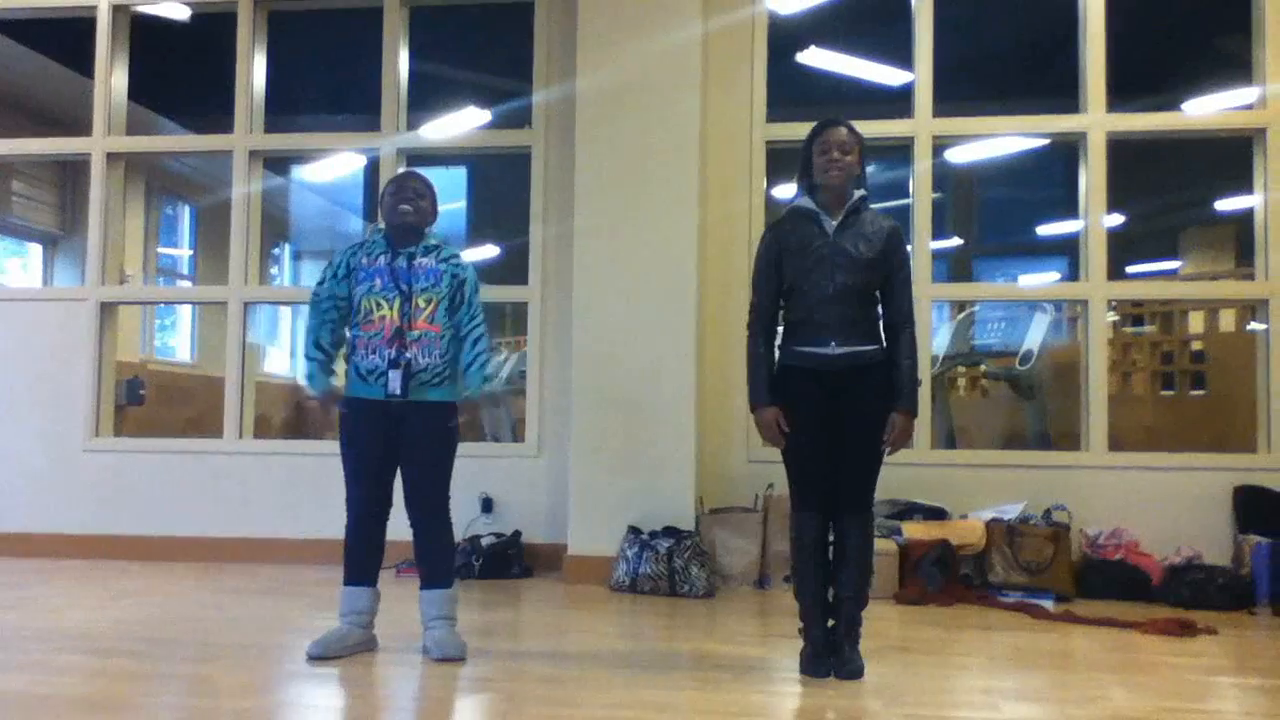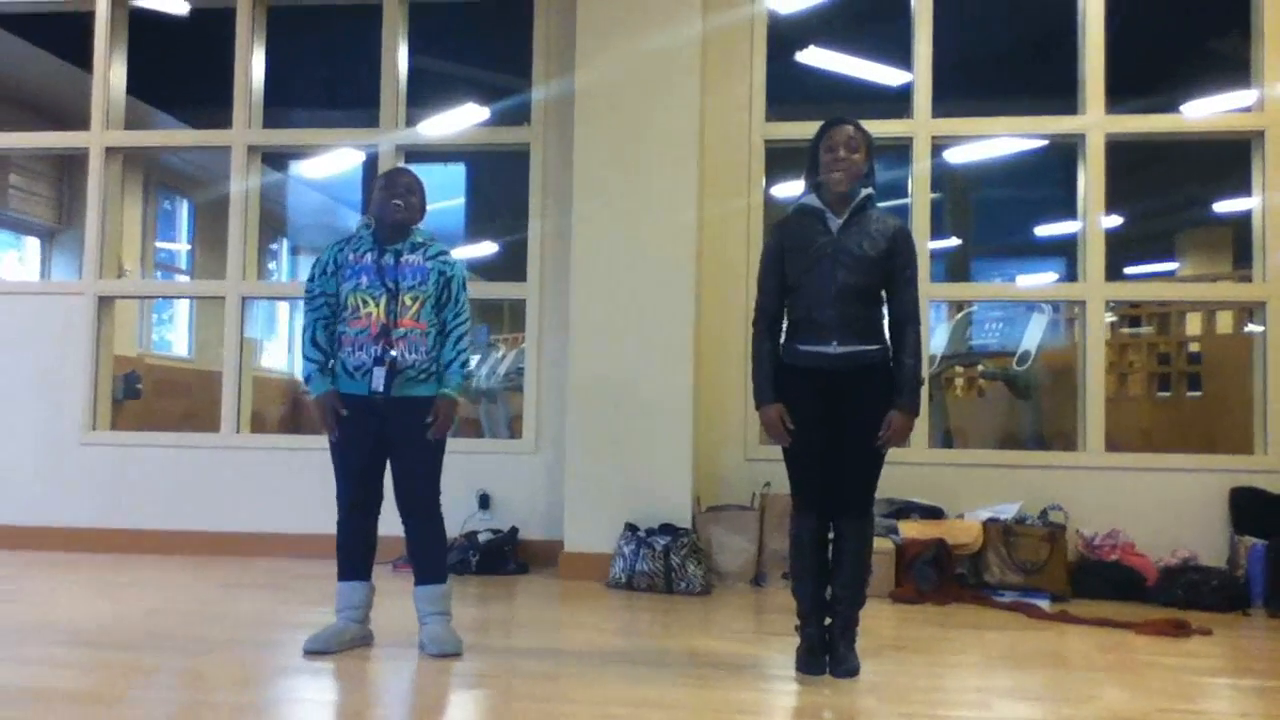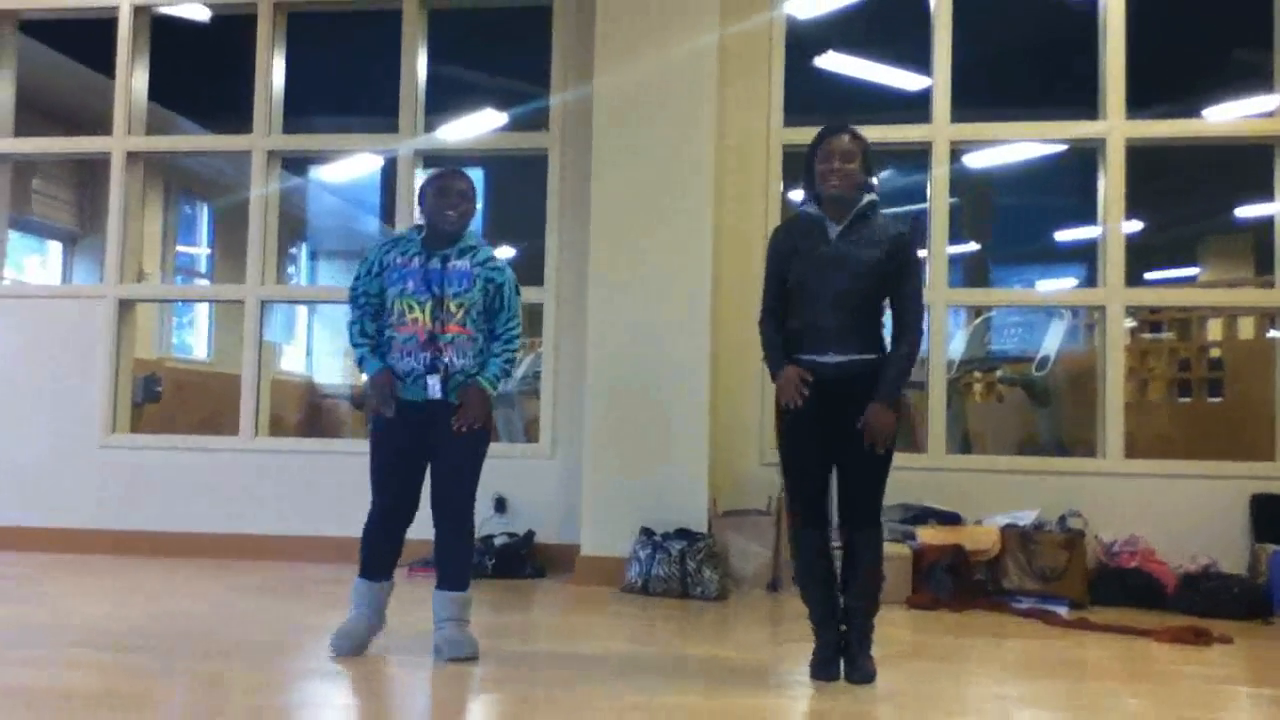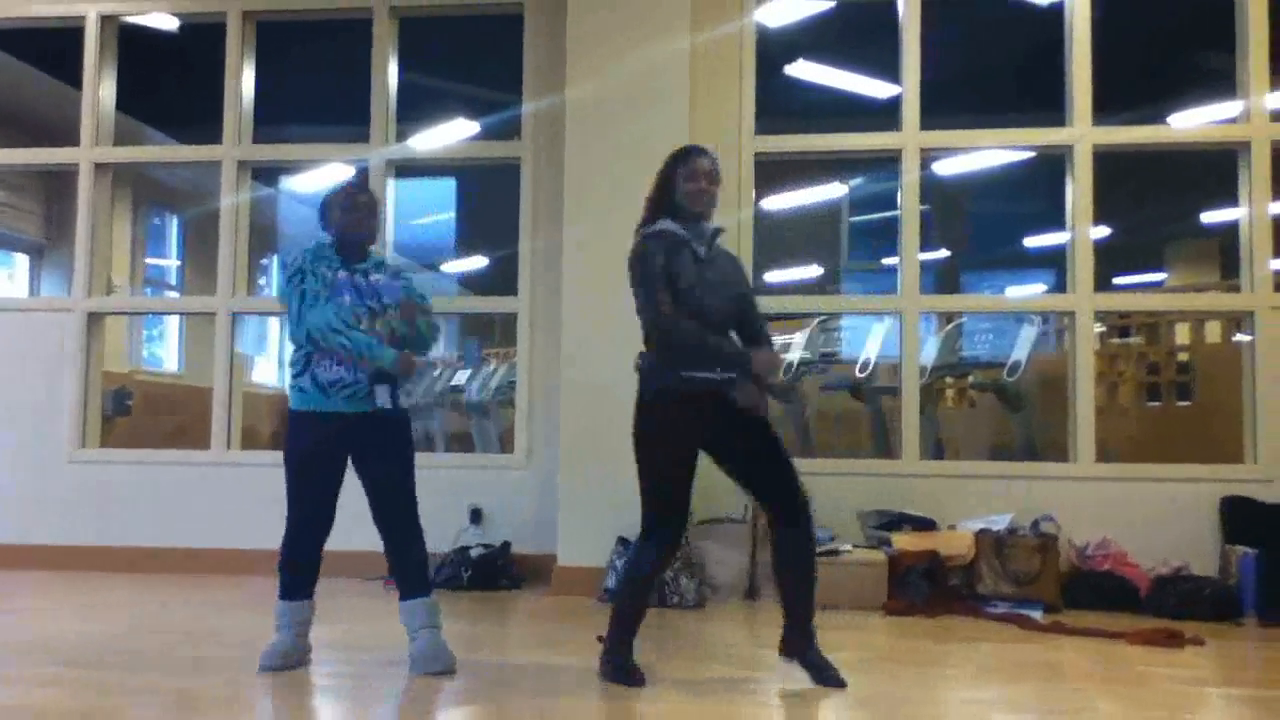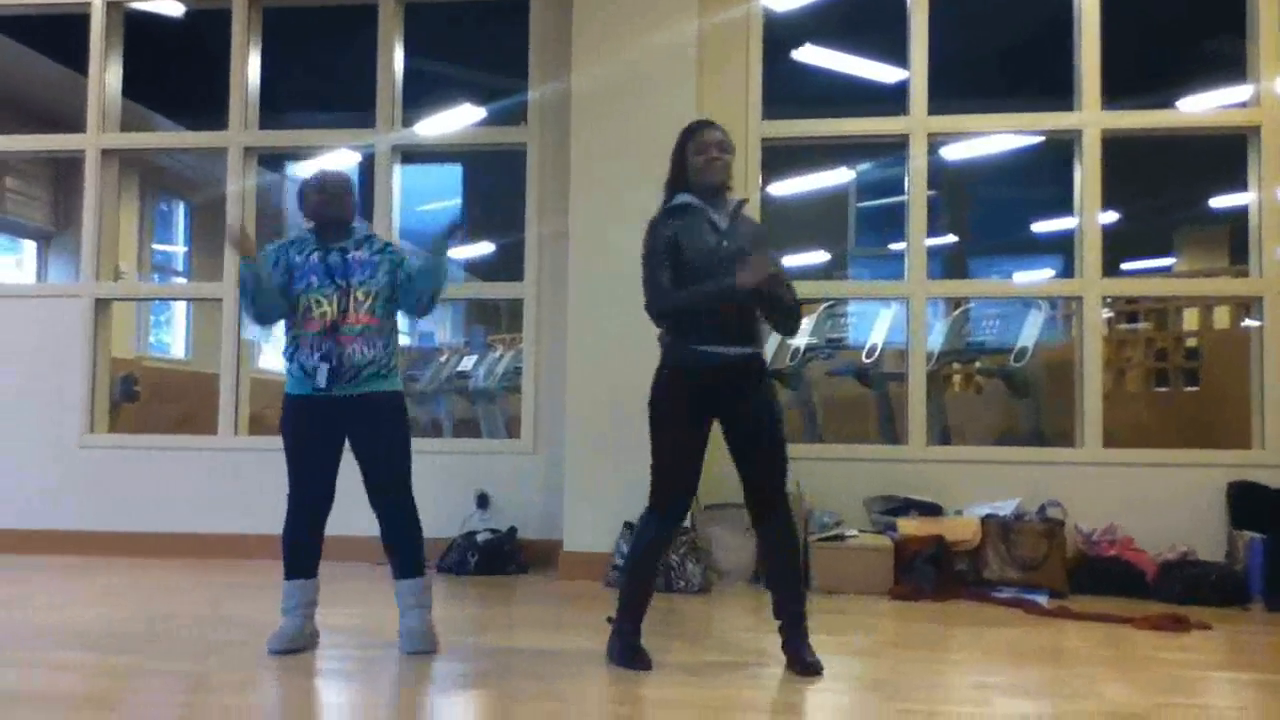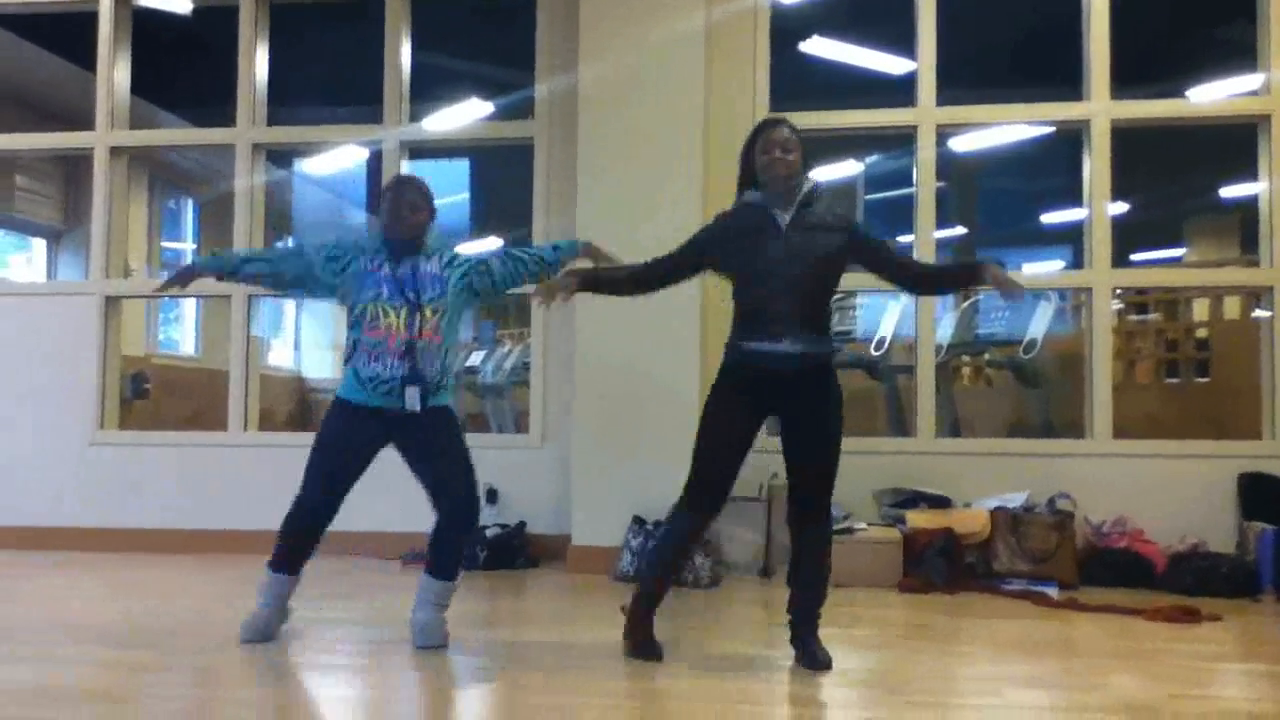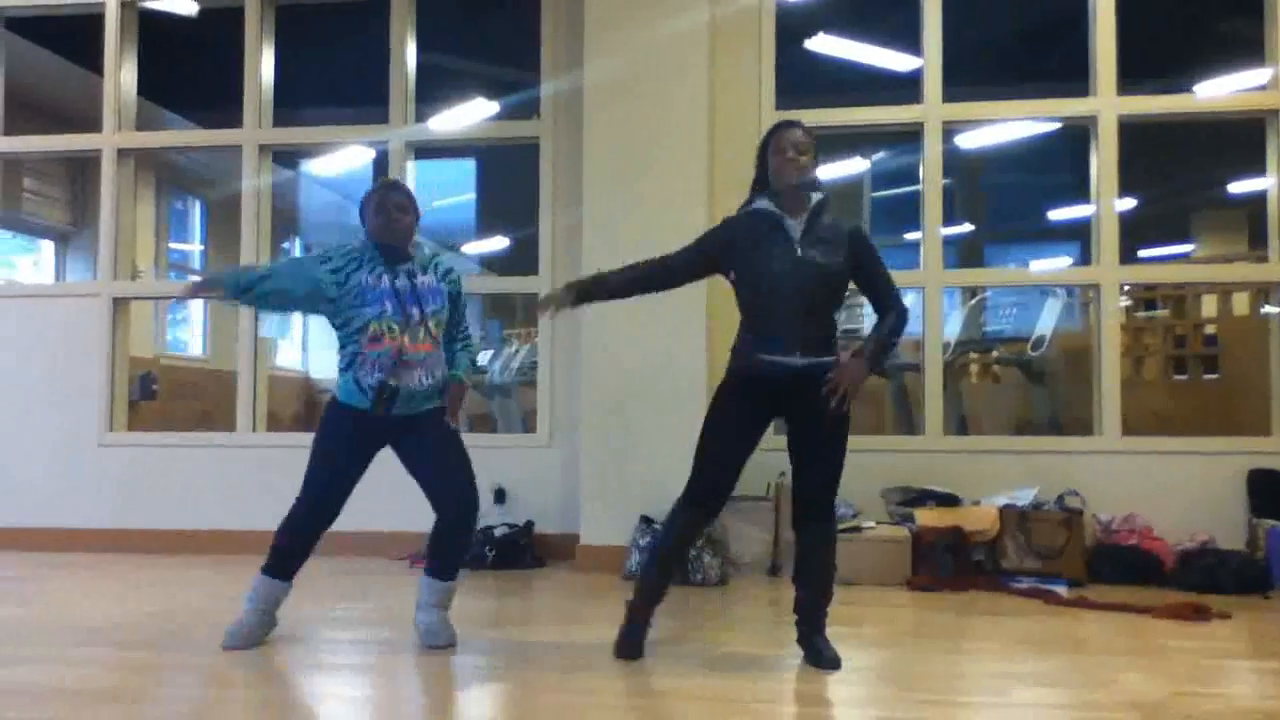
dt=0.7s
person 1, frame 1
left shoulder: (884, 232)
right shoulder: (782, 233)
left elbow: (901, 323)
right elbow: (761, 322)
left wrist: (905, 403)
right wrist: (761, 399)
left hip: (865, 381)
right hip: (801, 381)
left knee: (854, 510)
right knee: (809, 510)
left ankle: (847, 637)
right ankle: (815, 636)
person 1, frame 2
left shoulder: (890, 232)
right shoulder: (787, 230)
left elbow: (906, 322)
right elbow: (766, 319)
left wrist: (906, 401)
right wrist: (765, 395)
left hip: (866, 381)
right hip: (802, 380)
left knee: (854, 509)
right knee: (809, 508)
left ankle: (844, 635)
right ankle: (810, 633)
person 1, frame 3
left shoulder: (891, 238)
right shoulder: (789, 236)
left elbow: (908, 327)
right elbow: (773, 318)
left wrist: (888, 398)
right wrist: (780, 368)
left hip: (865, 388)
right hip: (805, 388)
left knee: (861, 518)
right knee: (806, 517)
left ankle: (857, 642)
right ankle: (827, 635)
person 1, frame 4
left shoulder: (724, 259)
right shoulder: (652, 251)
left elbow: (754, 334)
right elbow: (662, 330)
left wrist: (752, 381)
right wrist: (739, 357)
left hip: (726, 401)
right hip: (669, 403)
left knee: (791, 509)
right knee: (663, 530)
left ankle: (800, 640)
right ankle: (617, 647)
person 1, frame 5
left shoulder: (754, 230)
right shoulder: (669, 227)
left elbow: (790, 320)
right elbow: (660, 306)
left wrist: (770, 284)
right wrist: (733, 284)
left hip: (747, 377)
right hip: (686, 376)
left knee: (771, 504)
right knee: (668, 505)
left ankle: (795, 636)
right ankle: (625, 630)
person 1, frame 6
left shoulder: (838, 227)
right shoulder: (731, 227)
left elbow: (913, 277)
right elbow: (658, 273)
left wrist: (979, 271)
right wrist: (581, 279)
left hip: (811, 379)
right hip: (744, 374)
left knee: (811, 507)
right knee: (701, 497)
left ankle: (805, 632)
right ankle: (641, 614)
person 1, frame 7
left shoulder: (845, 238)
right shoulder: (740, 232)
left elbow: (893, 310)
right elbow: (663, 270)
left wrist: (867, 361)
right wrist: (582, 291)
left hip: (820, 386)
right hip: (752, 380)
left knee: (814, 512)
right knee: (701, 497)
left ankle: (813, 629)
right ankle: (638, 616)
person 2, frame 1
left shoulder: (453, 267)
right shoulder: (352, 260)
left elbow: (472, 332)
right elbow: (325, 321)
left wrist: (469, 388)
right wrist: (320, 379)
left hip: (430, 405)
right hip: (366, 404)
left knee: (430, 511)
right knee: (364, 510)
left ankle: (440, 623)
right ankle: (356, 623)
person 2, frame 2
left shoulder: (441, 262)
right shoulder: (339, 256)
left elbow: (458, 330)
right elbow: (317, 322)
left wrist: (450, 391)
right wrist: (319, 384)
left hip: (417, 400)
right hip: (353, 400)
left knee: (421, 506)
right knee: (355, 506)
left ankle: (435, 619)
right ankle: (352, 618)
person 2, frame 3
left shoulder: (491, 268)
right shoulder: (387, 256)
left elbow: (507, 335)
right elbow: (362, 315)
left wrist: (485, 384)
right wrist: (375, 369)
left hip: (462, 405)
right hip: (400, 402)
left knee: (454, 511)
right knee: (390, 506)
left ankle: (451, 621)
right ankle: (367, 608)
person 2, frame 4
left shoulder: (391, 276)
right shoulder: (306, 270)
left elbow: (426, 340)
right elbow: (318, 325)
left wrist: (415, 322)
right wrist: (384, 356)
left hip: (381, 412)
right hip: (317, 413)
left knee: (400, 519)
right knee: (307, 522)
left ankle: (425, 635)
right ankle: (292, 635)
person 2, frame 5
left shoulder: (383, 254)
right shoulder: (287, 255)
left elbow: (420, 301)
right elbow: (264, 310)
left wrist: (436, 256)
right wrist: (248, 265)
left hip: (377, 394)
right hip: (309, 396)
left knee: (394, 500)
right knee: (307, 504)
left ankle: (415, 615)
right ankle: (299, 618)
person 2, frame 6
left shoulder: (454, 268)
right shoulder: (350, 259)
left elbow: (508, 268)
right elbow: (287, 268)
left wrist: (569, 251)
right wrist: (209, 265)
left hip: (427, 409)
right hip: (360, 406)
left knee: (461, 506)
right knee: (313, 503)
left ankle: (429, 610)
right ankle: (272, 602)
person 2, frame 7
left shoulder: (444, 274)
right shoulder: (340, 268)
left elbow: (462, 336)
right elbow: (288, 285)
left wrist: (458, 378)
right wrist: (229, 282)
left hip: (424, 412)
right hip: (355, 410)
left knee: (462, 504)
right knee: (313, 510)
left ankle: (431, 610)
right ankle: (259, 609)
